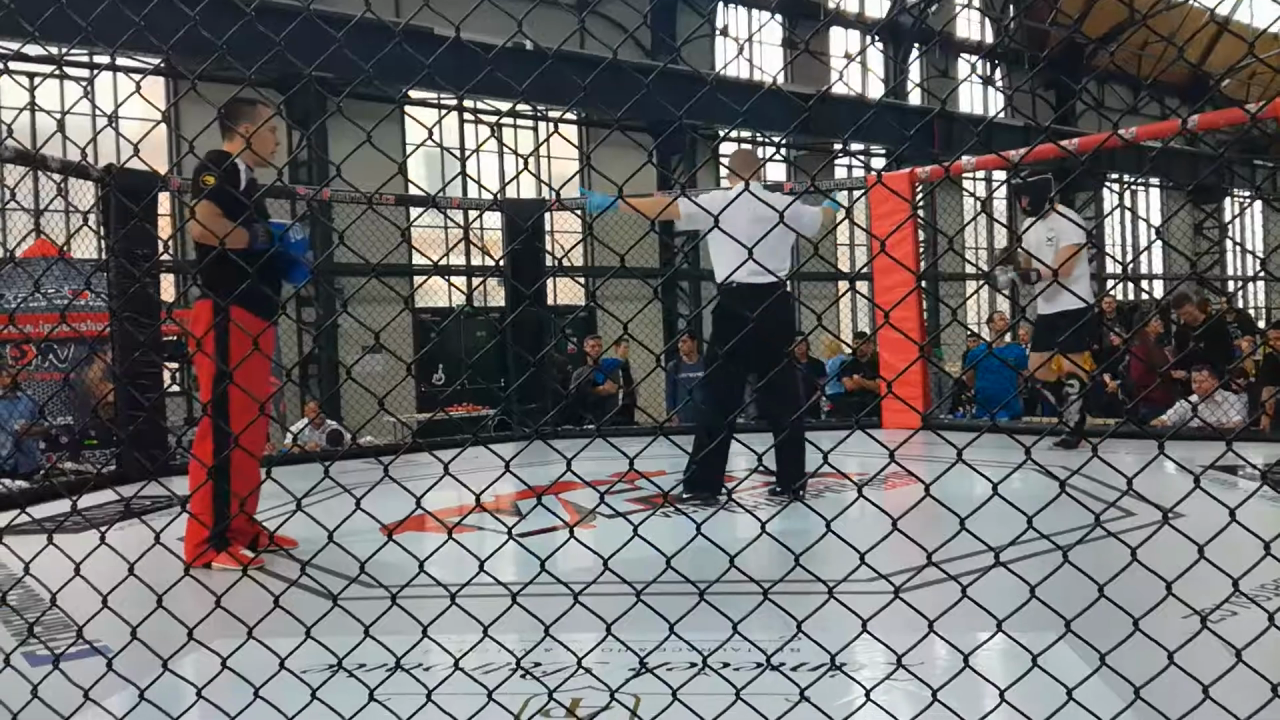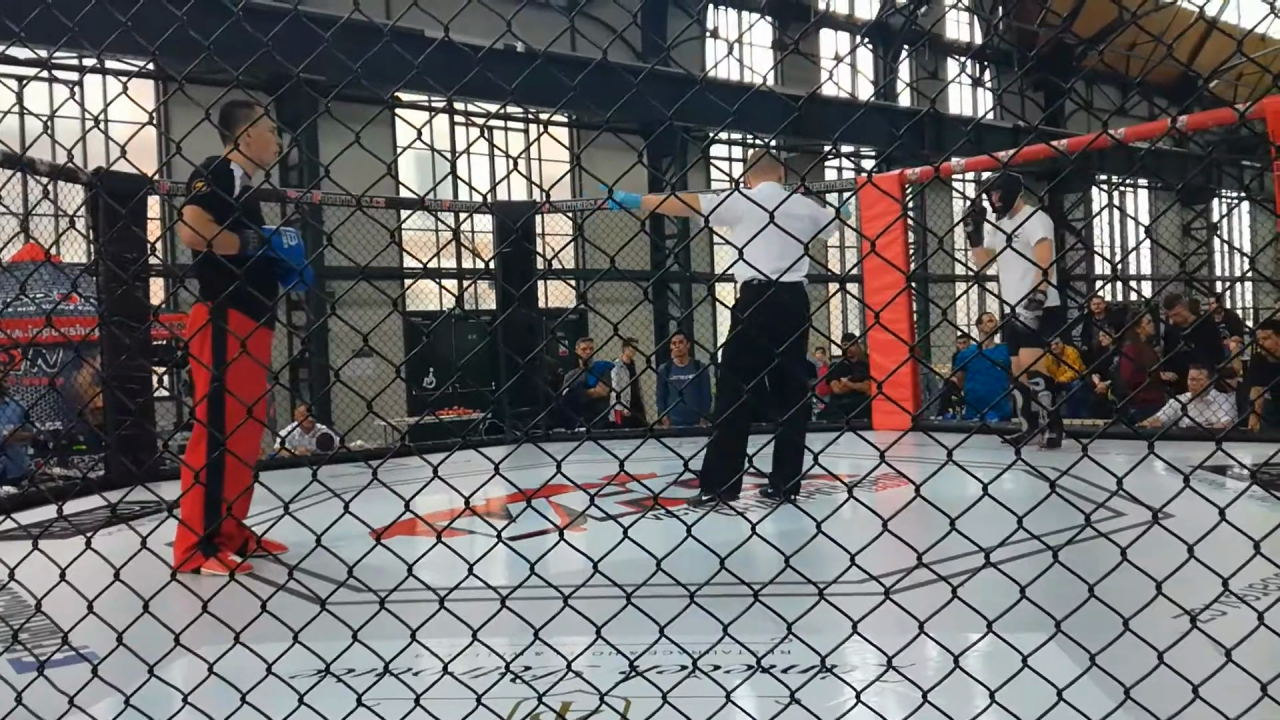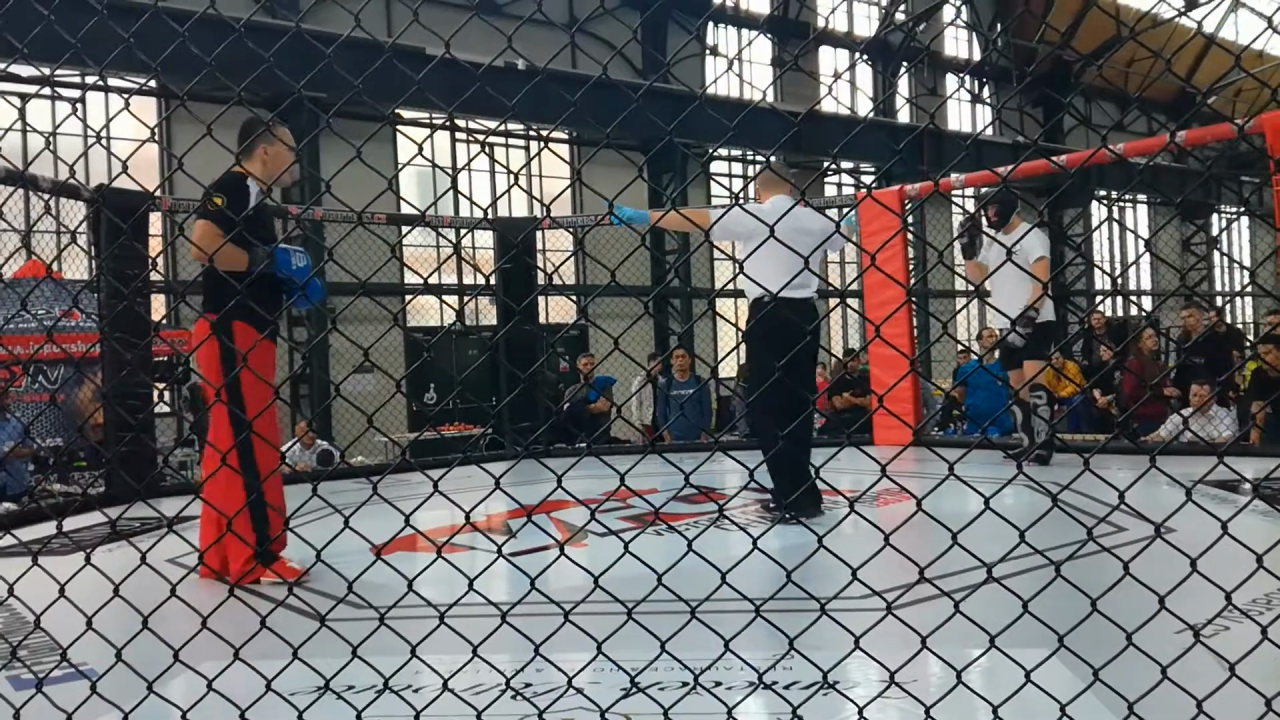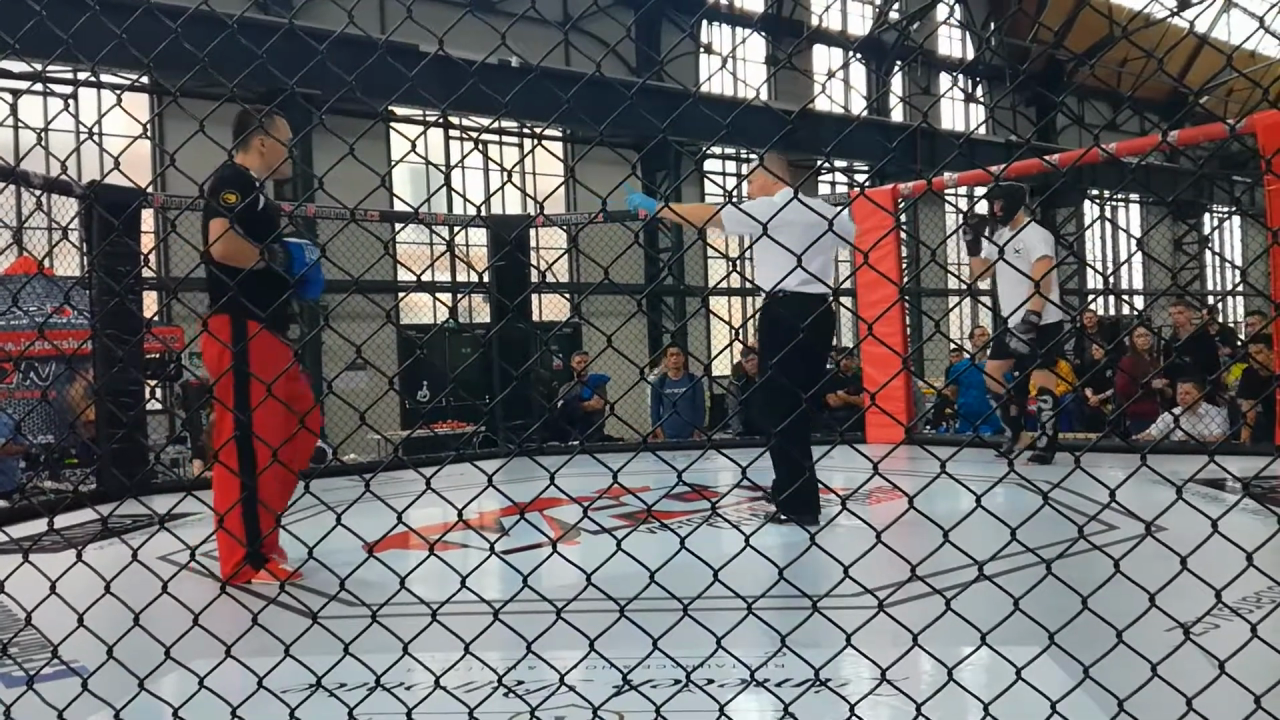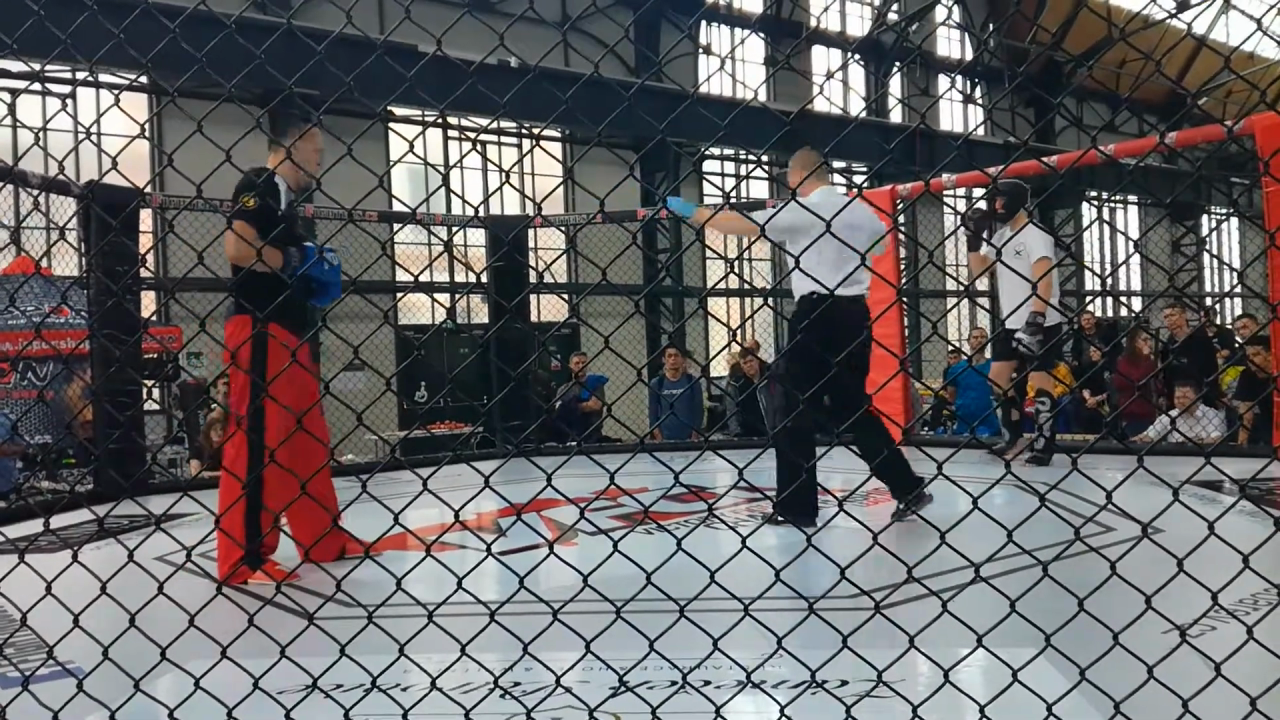
dt=0.5s
person 1, frame 1
left shoulder: (244, 179)
right shoulder: (220, 166)
right elbow: (201, 225)
left wrist: (284, 259)
right wrist: (265, 236)
left hip: (251, 317)
right hip: (226, 316)
left knee: (251, 425)
right knee: (225, 424)
left ankle: (240, 526)
right ankle: (207, 539)
person 1, frame 2
left shoulder: (242, 186)
right shoulder: (217, 172)
right elbow: (191, 230)
left wrist: (281, 264)
right wrist: (257, 241)
left hip: (248, 321)
right hip: (223, 320)
left knee: (244, 430)
right knee: (219, 429)
left ankle: (229, 531)
right ankle: (197, 545)
person 1, frame 3
left shoulder: (254, 199)
right shoulder: (233, 186)
right elbow: (202, 245)
left wrist: (293, 282)
right wrist: (266, 260)
left hip: (250, 335)
right hip: (231, 333)
left knee: (229, 444)
right knee: (249, 442)
left ankle: (221, 555)
right ankle: (254, 556)
person 1, frame 4
left shoulder: (254, 191)
right shoulder: (232, 182)
right elbow: (221, 245)
left wrist: (294, 270)
right wrist: (279, 256)
left hip: (264, 332)
right hip: (239, 331)
left knee: (301, 425)
right knee: (249, 439)
left ankle: (253, 532)
right ankle: (245, 556)
person 1, frame 5
left shoulder: (282, 195)
right shoulder: (258, 186)
right elbow: (238, 248)
left wrist: (314, 272)
right wrist: (299, 261)
left hip: (289, 335)
right hip: (261, 333)
left knee: (308, 437)
right knee: (258, 440)
left ankle: (322, 537)
right ankle: (243, 557)
person 2, frame 1
left shoulder: (718, 204)
right shoulder: (785, 205)
left elbow: (667, 209)
right elbow: (822, 217)
left wrist: (613, 203)
right wrist: (833, 205)
left hip: (738, 303)
right hip: (777, 303)
left knee: (721, 394)
right knee: (784, 393)
left ankle: (703, 483)
right ankle: (791, 480)
person 2, frame 2
left shoulder: (739, 201)
right shoulder: (805, 206)
left elbow: (686, 205)
right elbow: (834, 220)
left wrist: (633, 201)
left hip: (757, 299)
right hip: (794, 300)
left knee: (734, 392)
right knee: (791, 392)
left ankle: (719, 484)
right ankle: (785, 481)
person 2, frame 3
left shoulder: (752, 216)
right shoulder: (815, 220)
left elbow: (697, 220)
right elbow: (841, 236)
left wrist: (642, 216)
left hip: (769, 316)
right hip: (805, 316)
left knee: (768, 409)
right knee: (798, 406)
left ankle: (800, 498)
right ankle: (790, 495)
person 2, frame 4
left shoulder: (766, 209)
right shoulder: (825, 212)
left elbow: (708, 215)
right elbow: (850, 232)
left wrist: (654, 207)
right wrist: (844, 218)
left hip: (784, 311)
right hip: (819, 311)
left knee: (783, 406)
right knee: (803, 404)
left ankle: (799, 504)
right ankle: (789, 490)
person 2, frame 5
left shoulder: (801, 210)
right shoulder: (862, 211)
left elbow: (745, 225)
right elbow: (882, 240)
left wrist: (692, 211)
left hip: (817, 316)
right hip: (855, 314)
left knee: (798, 413)
right knee: (856, 407)
left ankle: (795, 506)
right ankle: (907, 488)
person 3, frame 1
left shoulder: (1066, 221)
right shoulder: (1028, 225)
left elbow: (1064, 268)
right elbow: (1027, 266)
left wrist: (1027, 276)
right wrist: (1018, 269)
left hip: (1073, 306)
right hip: (1046, 309)
left knee: (1071, 366)
right knee: (1038, 369)
left ankle: (1074, 428)
right ankle: (1073, 413)
person 3, frame 2
left shoulder: (1035, 219)
right shoulder: (999, 225)
left elbow: (1045, 264)
right elbow: (983, 263)
left wrist: (1036, 300)
right wrist: (973, 231)
left hip: (1040, 306)
right hip: (1015, 308)
left knee: (1032, 364)
right knee: (1018, 369)
left ankle: (1052, 424)
right ankle: (1030, 427)
person 3, frame 3
left shoulder: (1031, 235)
right shoulder: (991, 241)
left elbow: (1041, 282)
right elbow: (976, 278)
left wrist: (1028, 318)
right wrist: (968, 244)
left hip: (1036, 322)
right hip: (1007, 324)
left knee: (1033, 377)
right knee: (1017, 382)
left ankle: (1043, 443)
right ankle: (1029, 443)
person 3, frame 4
left shoulder: (1035, 233)
right shoulder: (998, 236)
left elbow: (1042, 282)
right elbow: (980, 274)
left wrist: (1031, 320)
right wrist: (973, 241)
left hip: (1041, 322)
right hip: (1011, 323)
left knee: (1042, 379)
right knee: (992, 374)
left ankle: (1045, 444)
right ankle: (1016, 433)
person 3, frame 5
left shoulder: (1035, 234)
right shoulder: (999, 235)
left elbow: (1043, 282)
right elbow: (977, 271)
left wrist: (1035, 321)
right wrist: (973, 236)
left hip: (1040, 323)
right hip: (1010, 322)
left knee: (1039, 380)
right knee: (998, 375)
left ankle: (1043, 446)
right ankle: (1012, 438)
